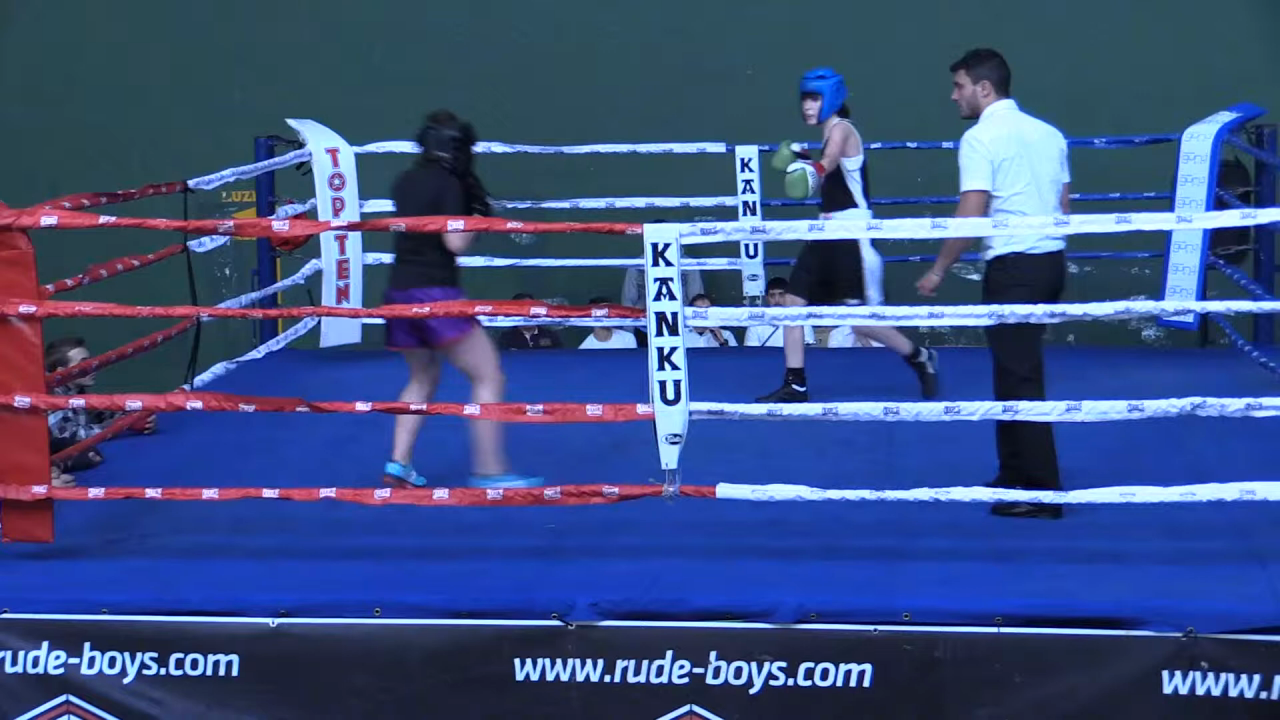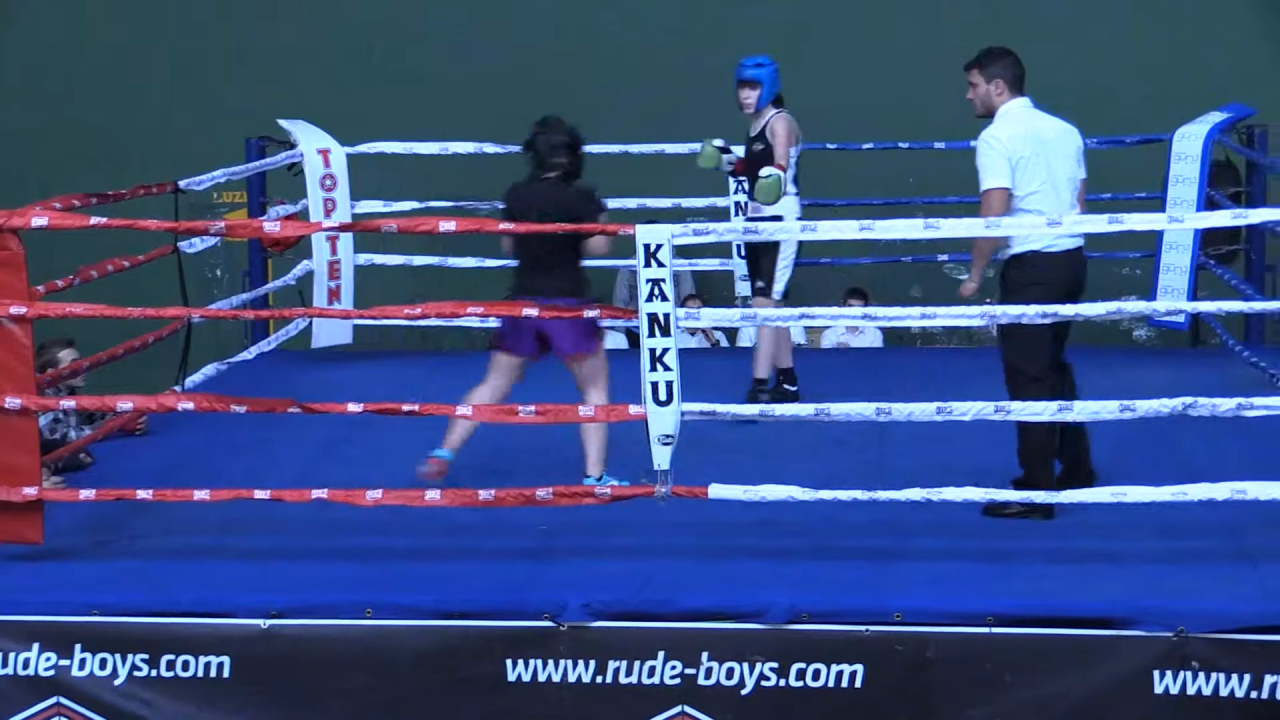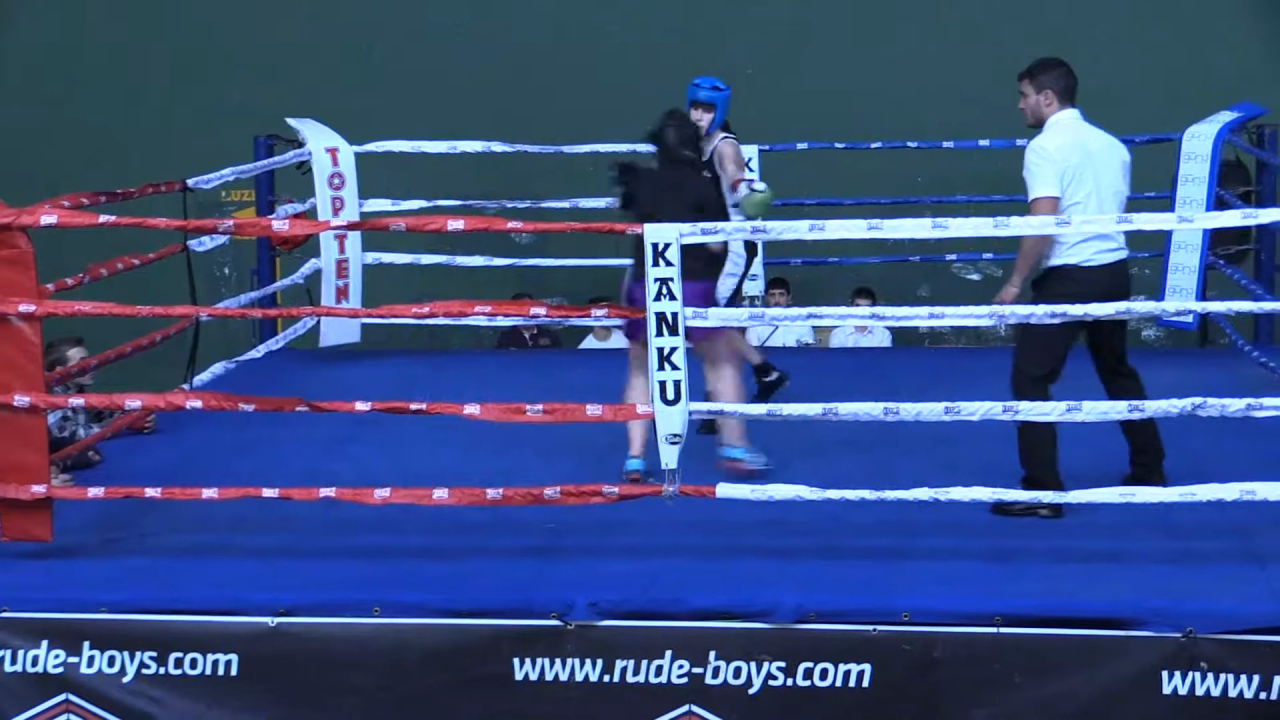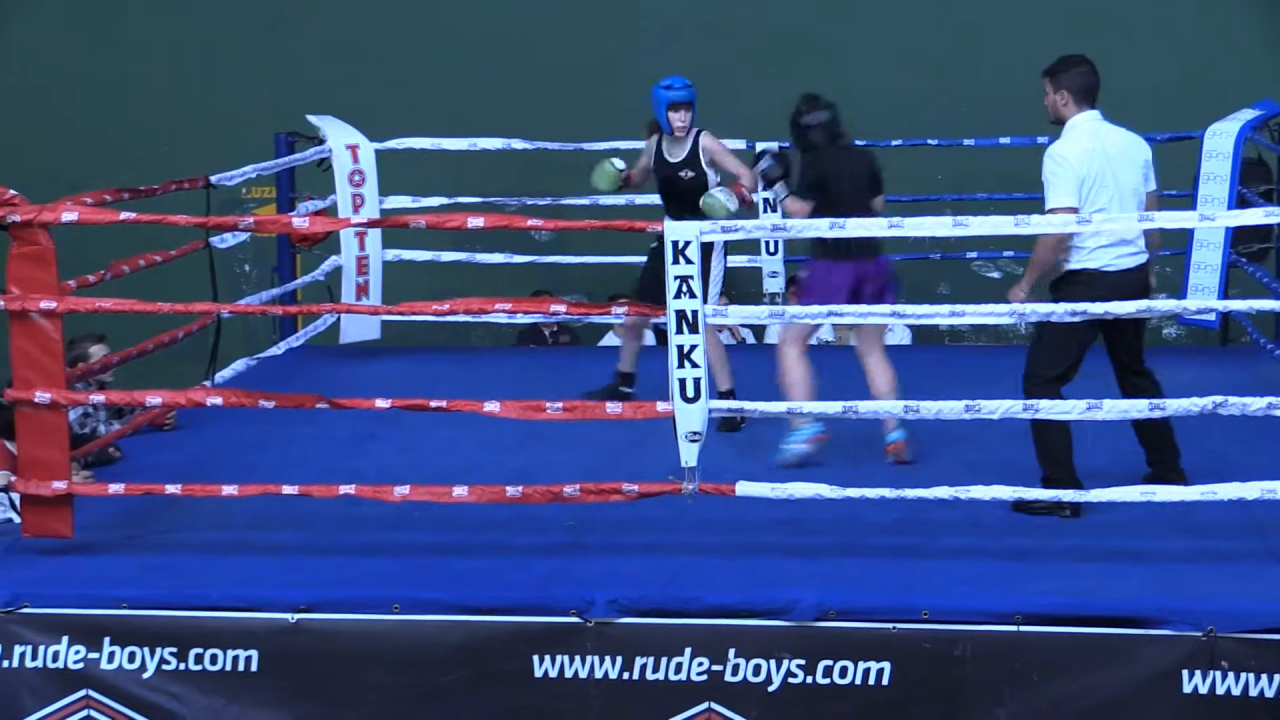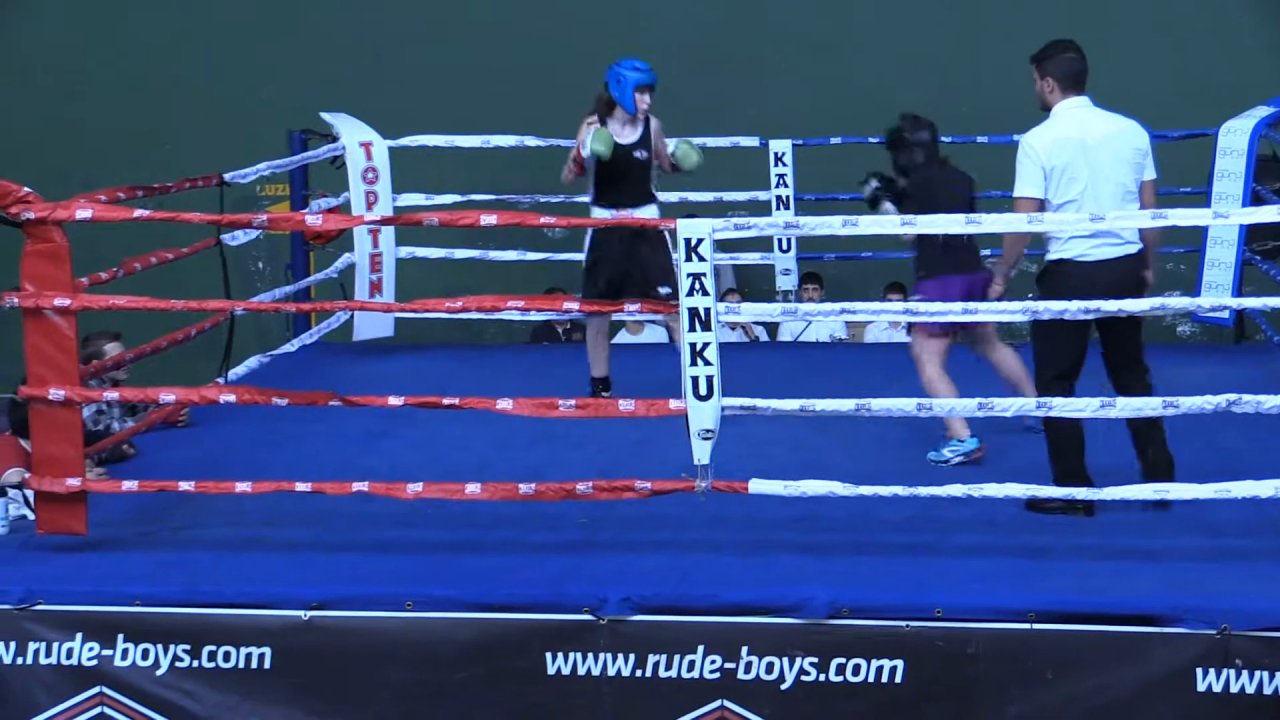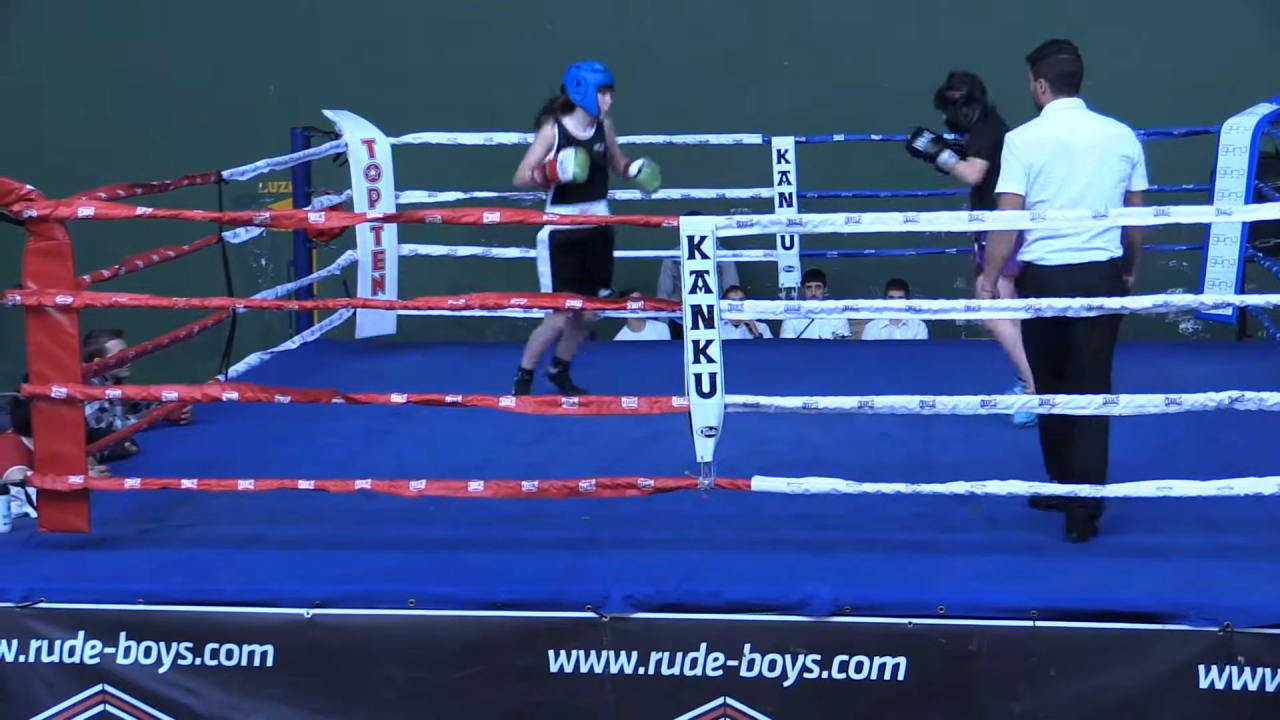
dt=0.3s
person 1, frame 1
left shoulder: (981, 137)
right shoulder: (1049, 133)
left elbow: (971, 216)
right elbow: (1064, 206)
left wrist: (938, 269)
left hip: (1014, 268)
right hip: (1050, 262)
left knee: (1021, 377)
right knee: (1015, 371)
left ankle: (1042, 492)
right ankle: (1016, 472)
person 1, frame 2
left shoulder: (998, 135)
right shoulder: (1065, 130)
left elbow: (996, 215)
right elbow: (1079, 203)
left wrist: (976, 273)
left hip: (1032, 267)
right hip: (1071, 260)
left knee: (1027, 378)
right knee: (1053, 369)
left ankle: (1036, 493)
right ankle: (1077, 470)
person 1, frame 3
left shoulder: (1044, 146)
right shoulder: (1113, 145)
left wrist: (1015, 282)
left hip: (1069, 278)
right hip: (1114, 273)
left knee: (1029, 380)
right knee: (1119, 373)
left ankle: (1042, 489)
right ankle: (1149, 471)
person 1, frame 4
left shoulder: (1064, 152)
right shoulder: (1135, 143)
left elbow: (1057, 234)
right elbow: (1151, 218)
left wrist: (1025, 284)
right wrist: (1148, 271)
left hip: (1086, 282)
right hip: (1131, 277)
left knee: (1042, 381)
right knee: (1136, 375)
left ankle: (1061, 491)
right ankle: (1168, 471)
person 1, frame 5
left shoulder: (1040, 140)
right shoulder: (1130, 131)
right elbow: (1148, 208)
left wrist: (1000, 279)
right wrist: (1147, 265)
left hip: (1070, 274)
right hip: (1123, 269)
left knee: (1057, 386)
right knee: (1131, 374)
left ankle: (1073, 491)
right ankle: (1157, 474)
person 1, frame 6
left shoulder: (1024, 139)
right shoulder: (1122, 136)
right elbow: (1135, 217)
left wrist: (988, 280)
right wrist: (1129, 271)
left hip: (1045, 278)
right hip: (1101, 277)
left knee: (1051, 390)
right knee: (1093, 394)
left ankle: (1064, 493)
right ankle: (1083, 509)
person 2, frame 1
left shoulder: (405, 181)
right shoulder: (448, 187)
right elbow: (455, 244)
right wrist: (477, 214)
left hip: (399, 292)
right hip: (435, 294)
left knee: (422, 382)
right knee: (489, 377)
left ankle: (399, 464)
right ankle: (489, 473)
person 2, frame 2
left shoulder: (516, 194)
right shoulder: (577, 198)
left elbow: (508, 247)
right elbow: (599, 247)
right wrist: (598, 215)
left hip: (525, 304)
right hip: (566, 306)
left knee: (494, 388)
right knee: (595, 388)
left ankle: (441, 456)
right ankle: (594, 475)
person 2, frame 3
left shoulder: (639, 178)
right shoulder: (702, 184)
left elbow: (626, 216)
right elbow: (717, 243)
left hip: (645, 288)
right hip: (692, 288)
left knee: (640, 375)
right knee: (722, 364)
left ankle: (635, 459)
right ankle: (734, 446)
person 2, frame 4
left shoulder: (815, 164)
right shoulder: (865, 158)
left elbow: (796, 213)
right elbow: (877, 208)
left wrist: (775, 181)
left hip: (832, 267)
right hip: (871, 263)
left knee: (790, 345)
right knee: (872, 353)
left ankle: (805, 428)
right ankle: (894, 435)
person 2, frame 5
left shoulder: (930, 182)
right shoulder: (961, 179)
left elbow: (907, 231)
left wrist: (882, 201)
left hip: (939, 284)
right hip: (972, 277)
left knee: (929, 366)
right knee: (992, 345)
left ankle: (962, 438)
person 2, frame 6
left shoulder: (987, 130)
right shoulder: (987, 128)
left elbow: (972, 175)
right elbow: (975, 171)
left wrist: (936, 151)
right wrist: (946, 153)
left knee: (995, 316)
left ankle: (1036, 391)
right ankle: (1026, 381)
person 3, frame 1
left shoulder: (841, 129)
right shoulder: (829, 133)
left elbow: (828, 164)
left wrist: (810, 173)
right wrist: (798, 165)
left hip: (853, 233)
right knee: (793, 301)
left ankle: (920, 359)
right ankle: (794, 384)
person 3, frame 2
left shoulder: (781, 121)
right shoulder: (755, 125)
left elbow: (781, 162)
left wrist: (774, 175)
right wrist: (730, 162)
left hip: (780, 222)
right hip: (756, 221)
left knee: (765, 306)
right knee: (768, 308)
left ankle: (761, 387)
right ankle: (787, 383)
person 3, frame 3
left shoulder: (725, 145)
right shoulder: (704, 144)
left elbow: (735, 178)
left wrist: (746, 188)
left hip: (733, 243)
right ankle: (769, 374)
person 3, frame 4
left shoulder: (704, 142)
right shoulder: (655, 143)
left elbow: (748, 176)
right elbow: (637, 176)
left wrist: (733, 198)
right wrist: (618, 177)
left hip: (704, 241)
right knee: (634, 316)
left ankle: (729, 402)
right ankle: (623, 385)
person 3, frame 5
left shoulder: (652, 125)
right shoulder: (593, 125)
left elbow: (663, 163)
right elbow: (566, 177)
left wrist: (679, 159)
right wrist: (582, 158)
left hip: (646, 226)
right hip: (605, 229)
left knee: (671, 309)
right knee: (598, 317)
right ankle: (600, 387)
person 3, frame 6
left shoulder: (604, 125)
right shoulder: (551, 129)
left elbow: (617, 162)
right elbow: (520, 179)
left wrist: (636, 170)
right wrist: (552, 172)
left hip: (597, 225)
right hip: (561, 228)
left knee: (589, 312)
right knee: (560, 316)
left ankle: (560, 369)
right ankle: (524, 377)
